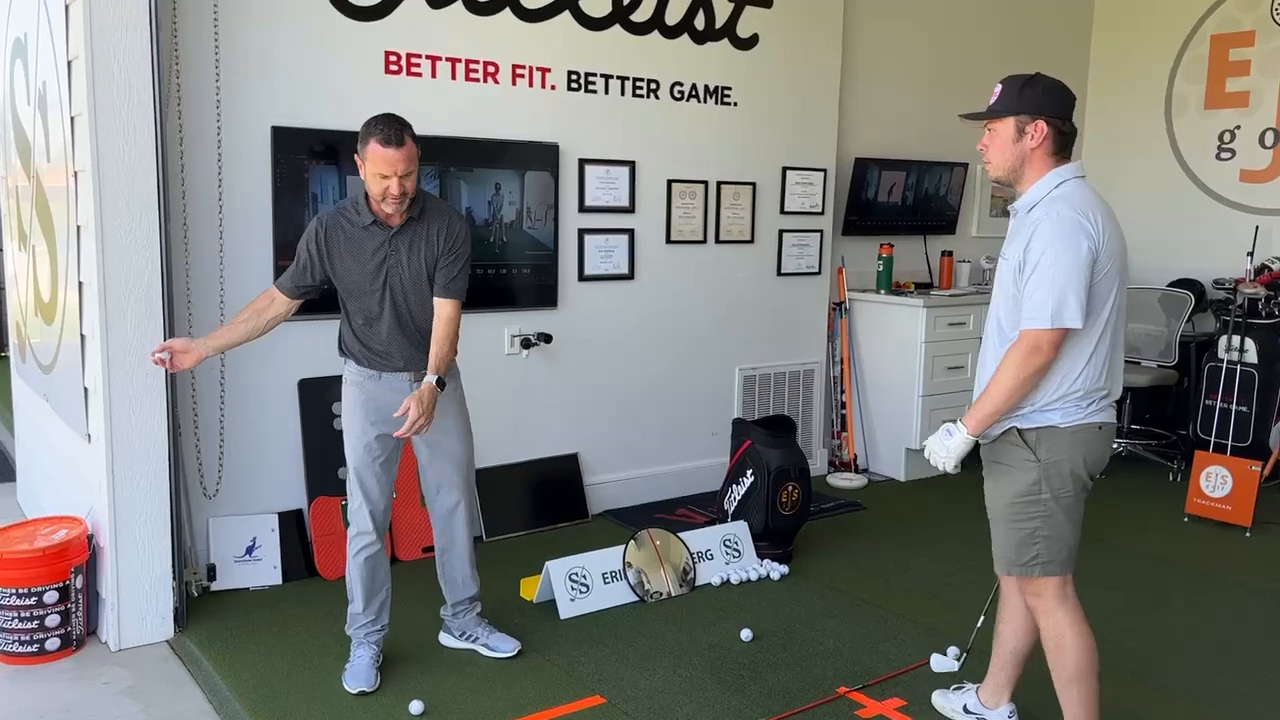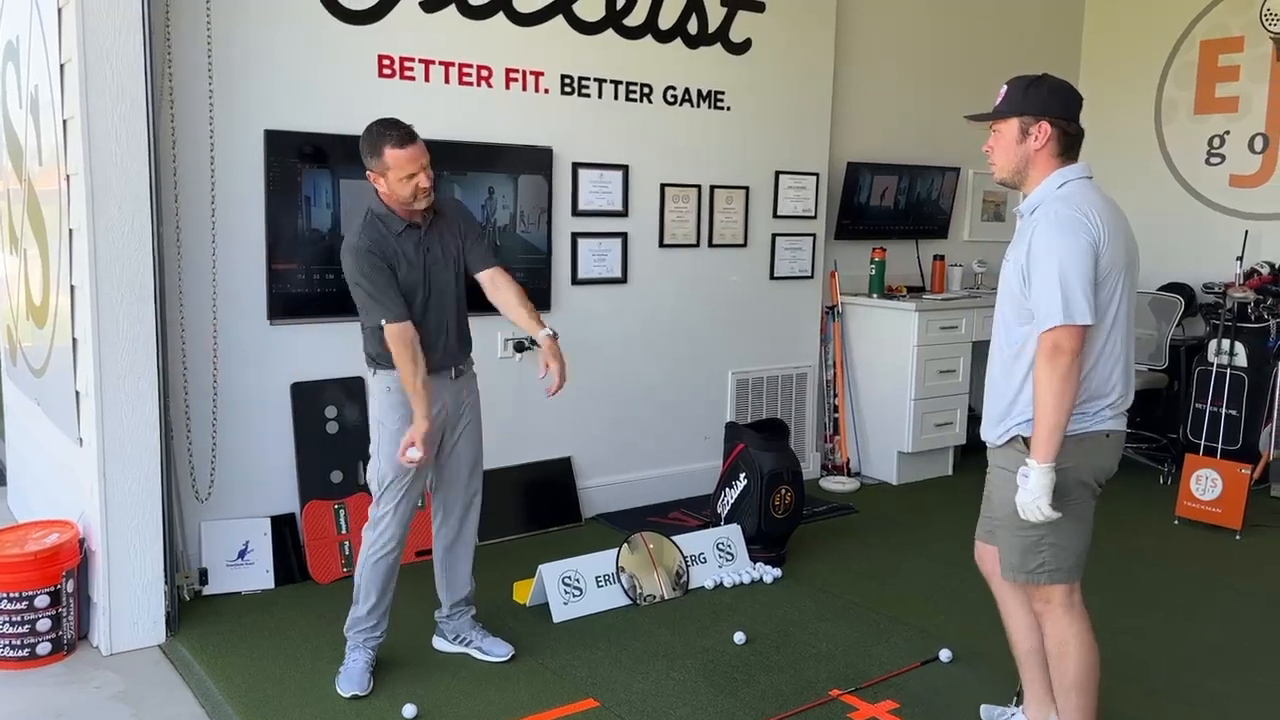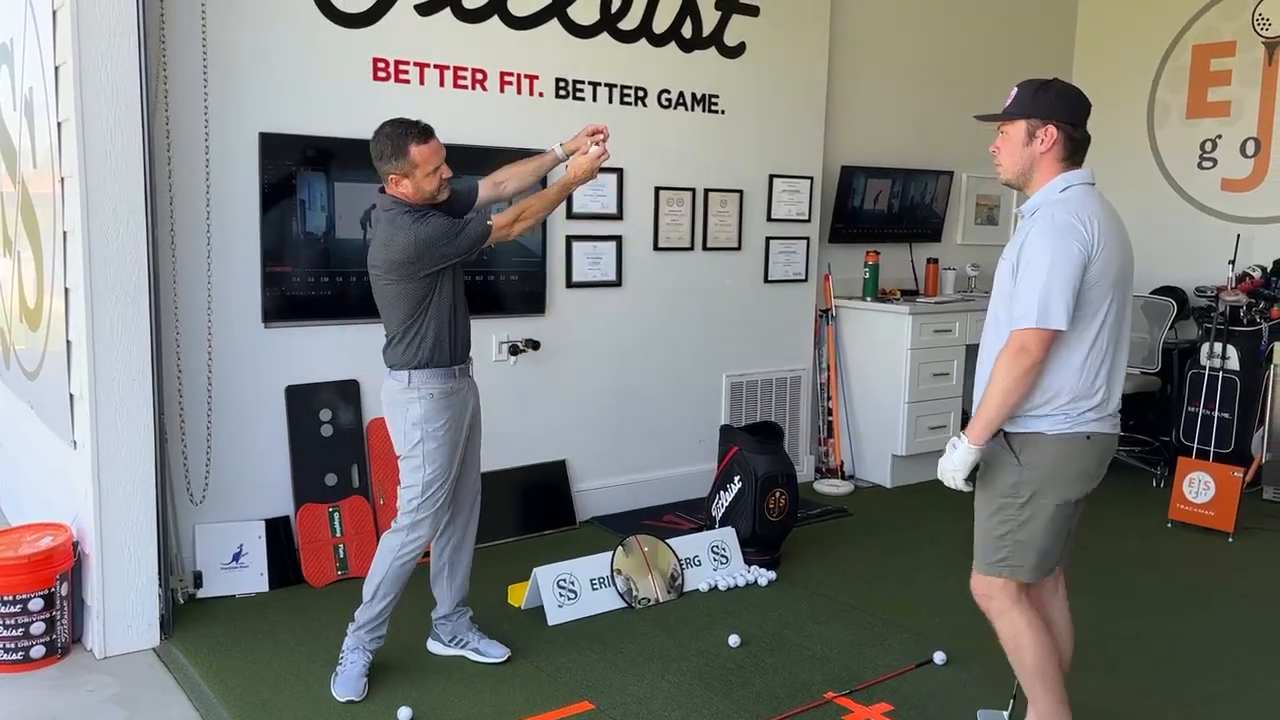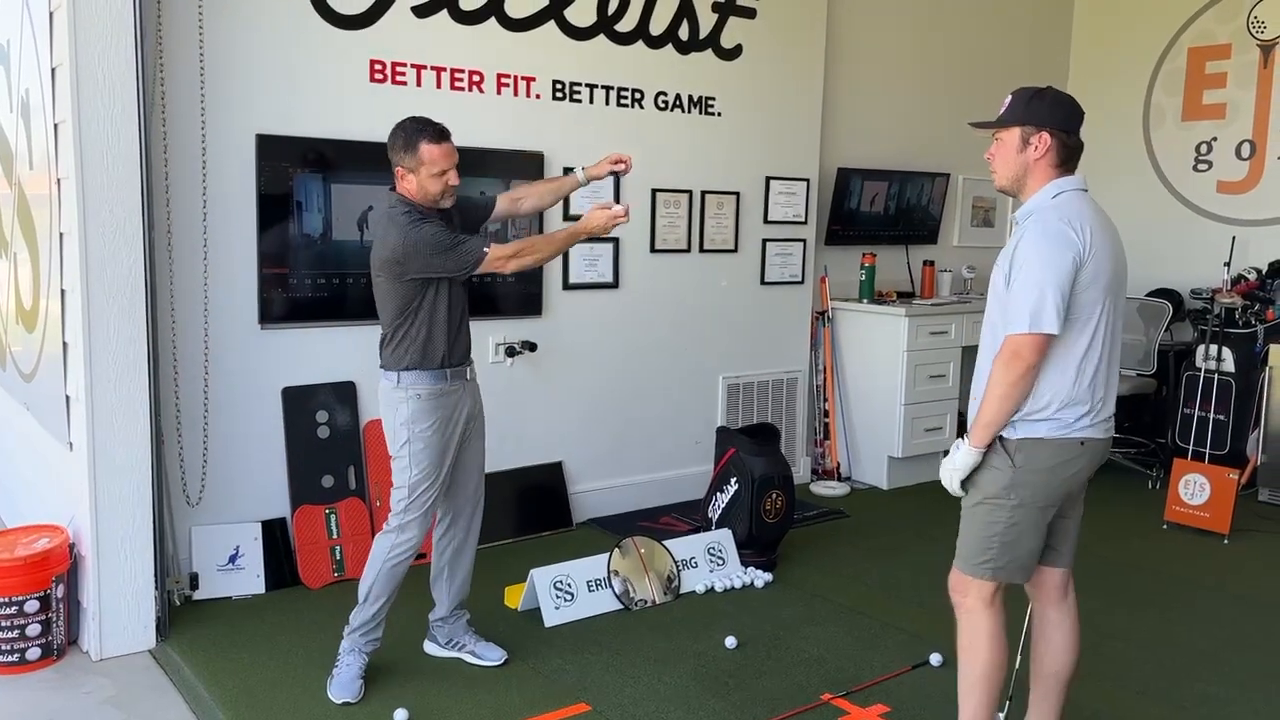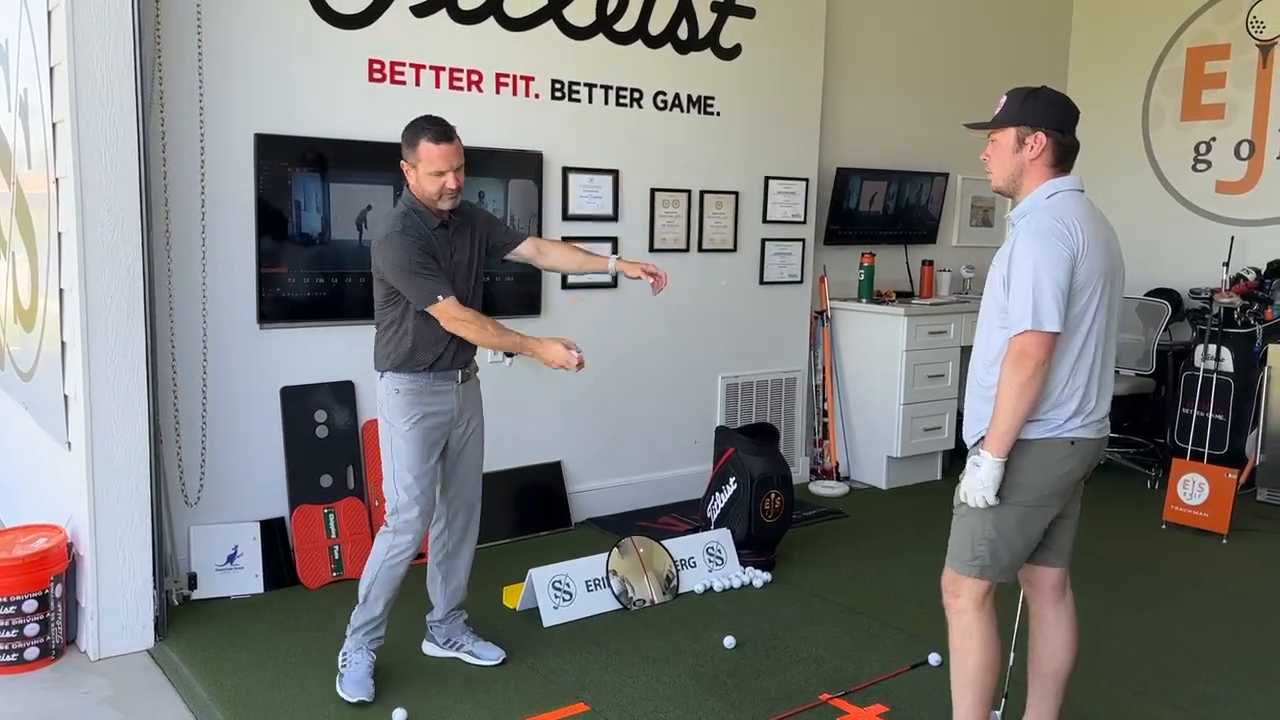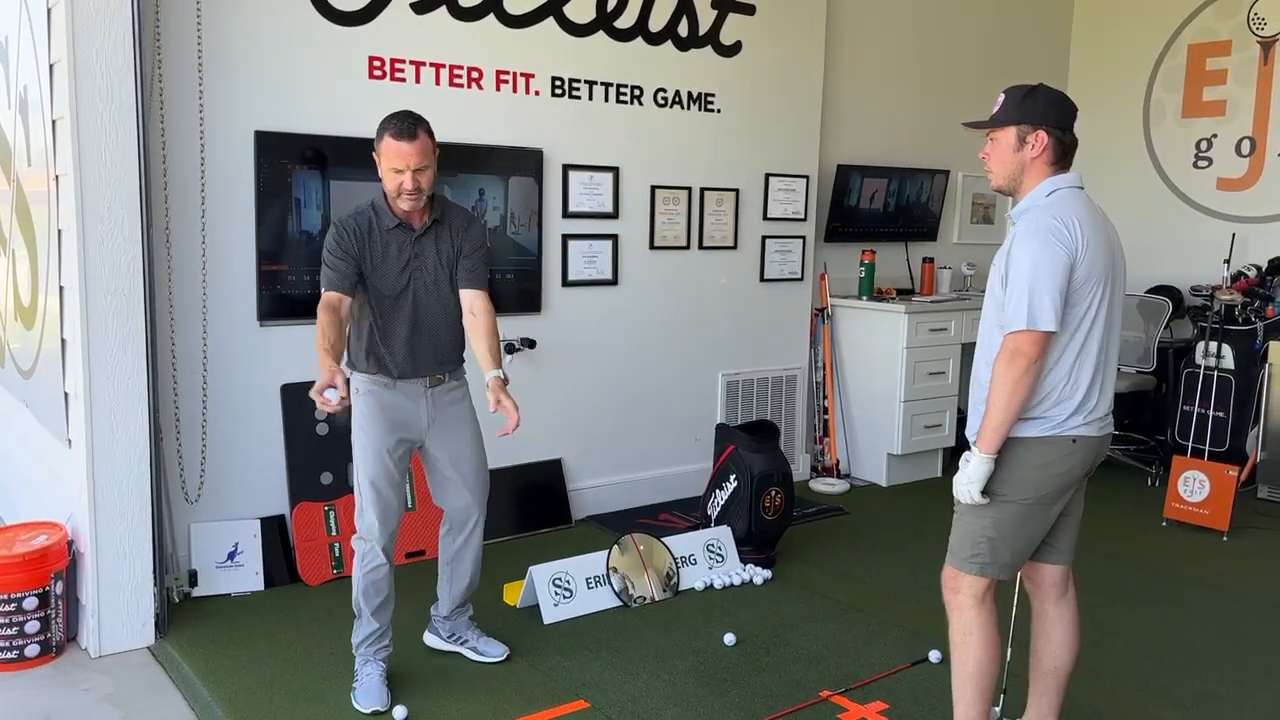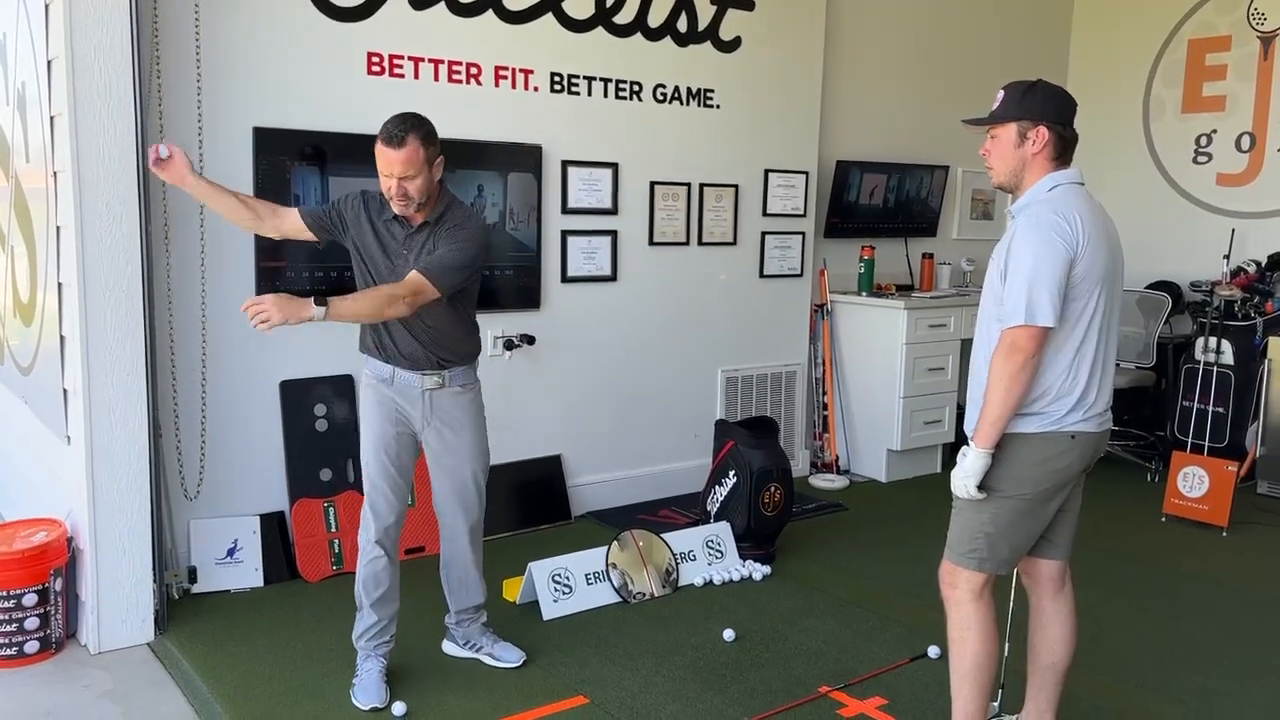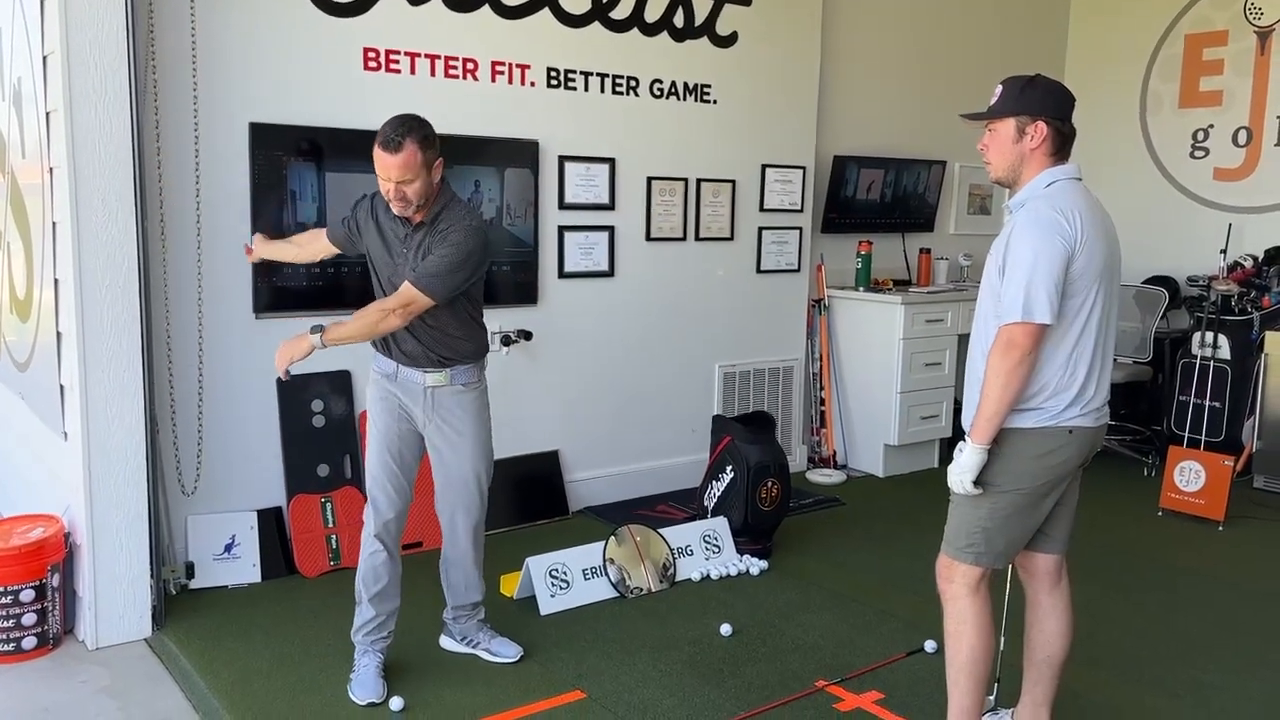
dt=0.4s
person 1, frame 1
left shoulder: (1062, 217)
right shoulder: (1051, 208)
left elbow: (1038, 346)
left wrist: (965, 429)
right wrist: (983, 425)
left hip: (1043, 436)
right hip: (1041, 429)
left knee: (1045, 588)
right knee: (1019, 572)
person 1, frame 2
left shoulder: (1060, 216)
right shoulder: (1074, 206)
left elbow: (1061, 346)
left wrist: (1041, 462)
left hip: (1050, 440)
right hip: (1035, 434)
left knee: (1052, 594)
right knee: (996, 559)
person 1, frame 3
left shoulder: (1058, 220)
right shoulder: (1083, 211)
left elbow: (1028, 347)
left wrist: (968, 440)
left hip: (1038, 439)
right hip: (1065, 432)
left knee: (998, 588)
right knee: (1041, 584)
person 1, frame 4
left shoulder: (1051, 226)
right shoulder: (1080, 217)
left elbow: (1024, 352)
left wrist: (970, 444)
left hip: (1033, 443)
right hip: (1067, 435)
left knee: (973, 589)
right knee: (1051, 586)
person 1, frame 5
left shoulder: (1044, 225)
right shoulder: (1082, 218)
left elbow: (1030, 351)
left wrist: (991, 454)
left hip: (1030, 444)
right hip: (1068, 437)
left knee: (965, 589)
right knee: (1047, 585)
person 1, frame 6
left shoulder: (1044, 224)
right shoulder: (1085, 217)
left elbow: (1024, 350)
left wrist: (982, 451)
left hip: (1033, 442)
right hip: (1072, 434)
left knee: (966, 585)
right knee: (1050, 582)
person 1, frame 7
left shoulder: (1045, 218)
right shoulder: (1083, 211)
left elbow: (1022, 343)
left wrist: (979, 445)
left hip: (1030, 437)
right hip: (1069, 429)
left knee: (963, 579)
right knee: (1047, 577)
person 1, frame 8
left shoulder: (1043, 214)
right shoulder: (1080, 207)
left elbow: (1019, 339)
left wrist: (976, 441)
left hip: (1028, 432)
right hip: (1066, 424)
left knee: (960, 574)
right knee: (1043, 571)
person 2, frame 1
left shoulder: (447, 225)
right shoulder: (330, 228)
left elbow: (446, 313)
right elbow: (280, 299)
left wrist: (432, 386)
right wrist: (203, 347)
left hip: (434, 386)
right hip: (368, 386)
left knee: (454, 506)
right knee: (368, 519)
left ankle: (462, 620)
right ankle: (366, 640)
person 2, frame 2
left shoulder: (451, 219)
right shoulder: (364, 247)
left elbow: (495, 280)
right elbow: (400, 335)
left wrist: (544, 337)
right wrist: (418, 419)
left hip: (461, 380)
right hip: (403, 390)
left knee: (458, 510)
right knee: (389, 521)
left ankle: (454, 622)
right ankle: (361, 645)
person 2, frame 3
left shoulder: (430, 201)
right shoulder: (411, 234)
left elbow: (497, 185)
right elbow: (510, 226)
left wrist: (562, 151)
right wrist: (570, 182)
left hip: (455, 380)
right hip: (422, 391)
left knee: (460, 510)
right knee: (417, 519)
left ankle: (451, 625)
right ankle: (359, 646)
person 2, frame 4
left shoulder: (441, 207)
right shoulder: (407, 234)
left elbow: (514, 201)
right elbow: (508, 260)
left wrist: (583, 175)
right wrist: (583, 229)
left hip: (459, 384)
right hip: (418, 393)
left knee: (463, 512)
right knee: (408, 522)
left ankle: (448, 628)
right ankle: (355, 647)
person 2, frame 5
left shoulder: (469, 219)
right shoulder: (398, 238)
left elbow: (539, 250)
right elbow: (455, 318)
left wrist: (616, 263)
right wrist: (537, 348)
left hip: (462, 386)
right hip: (411, 394)
left knee: (459, 515)
right knee: (406, 523)
left ankle: (446, 628)
right ankle: (359, 645)
person 2, frame 6
left shoulder: (465, 227)
right shoulder: (354, 229)
left elbow: (475, 307)
right elbow: (335, 307)
left wrist: (494, 377)
right wrist: (329, 369)
left hip: (447, 390)
right hip: (377, 392)
left knee: (468, 509)
right knee: (377, 529)
left ankle: (451, 622)
right ankle: (370, 656)
person 2, frame 7
left shoulder: (466, 231)
right shoulder: (361, 211)
left elbow: (402, 298)
right elbow: (274, 219)
left wrist: (310, 307)
right wrist: (191, 181)
left hip: (453, 388)
right hip: (385, 383)
left knee: (463, 515)
right knee: (382, 521)
left ankle: (467, 628)
right ankle: (372, 652)
person 2, frame 8
left shoulder: (464, 231)
right shoulder: (373, 210)
left elbow: (398, 310)
right elbow: (324, 241)
left wrist: (315, 340)
right wrist: (267, 247)
left hip: (457, 385)
right hip: (392, 380)
left knee: (463, 512)
right knee: (384, 516)
left ankle: (464, 624)
right ankle: (370, 647)
